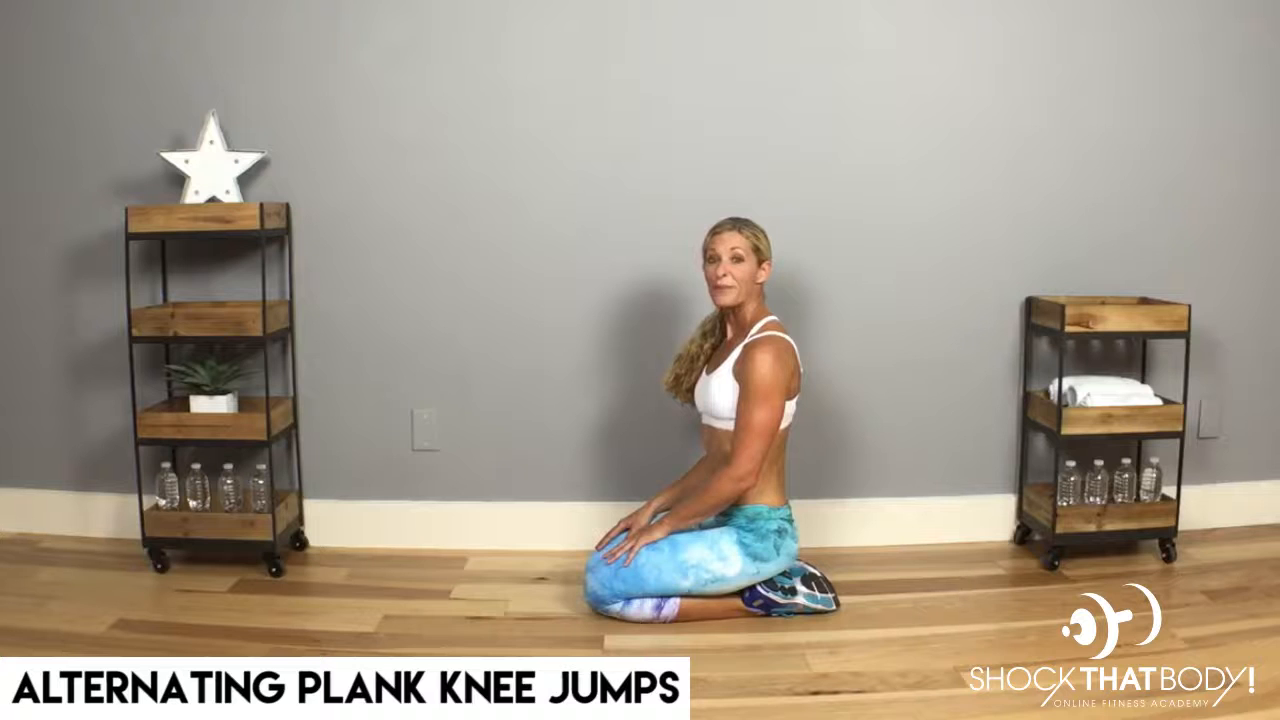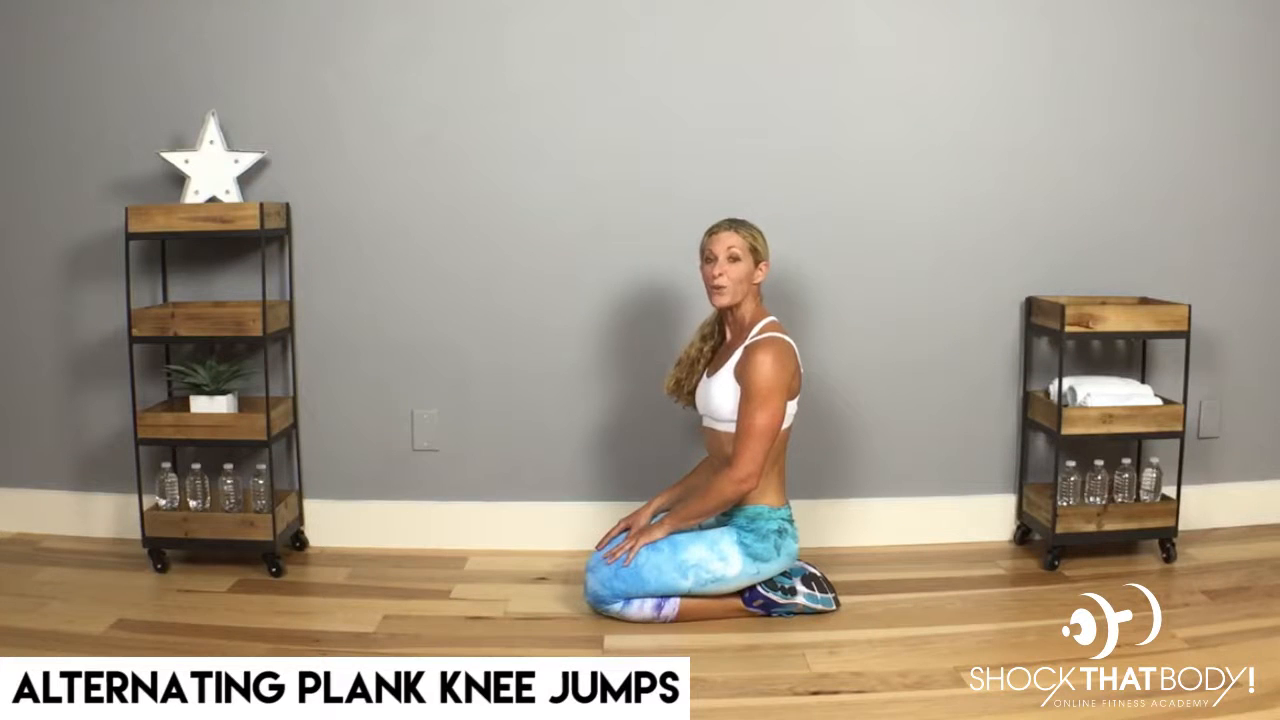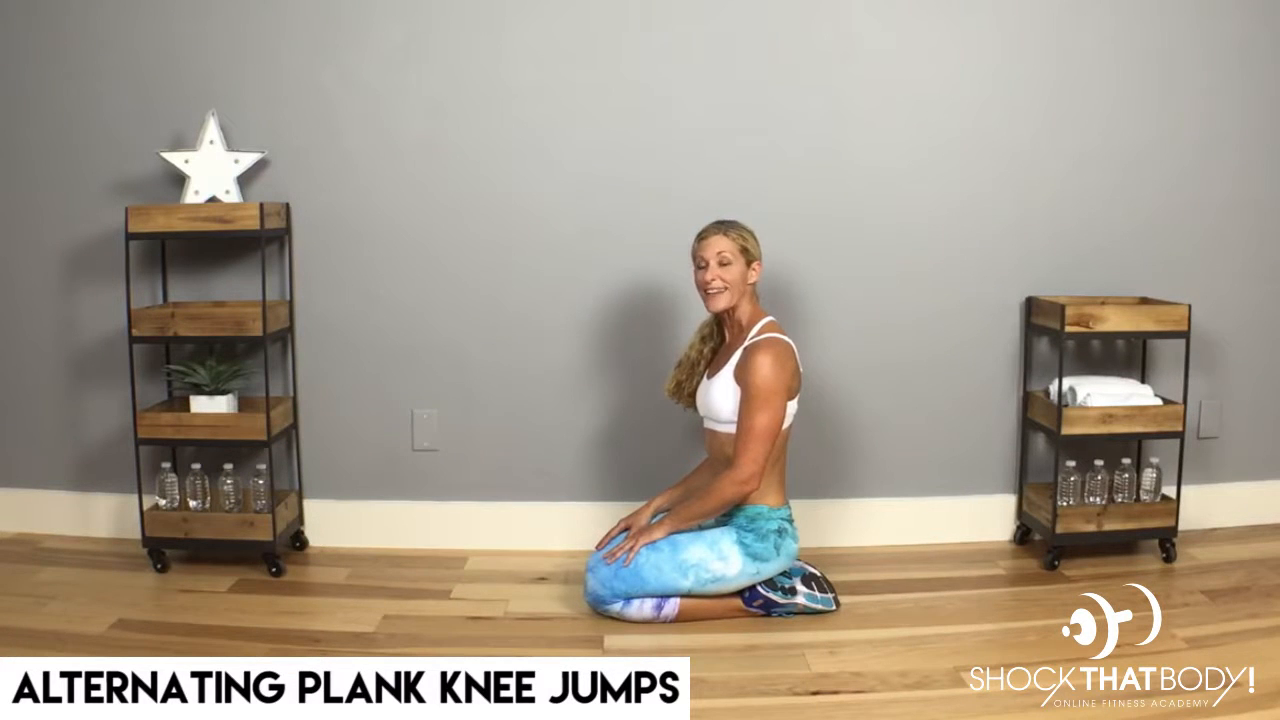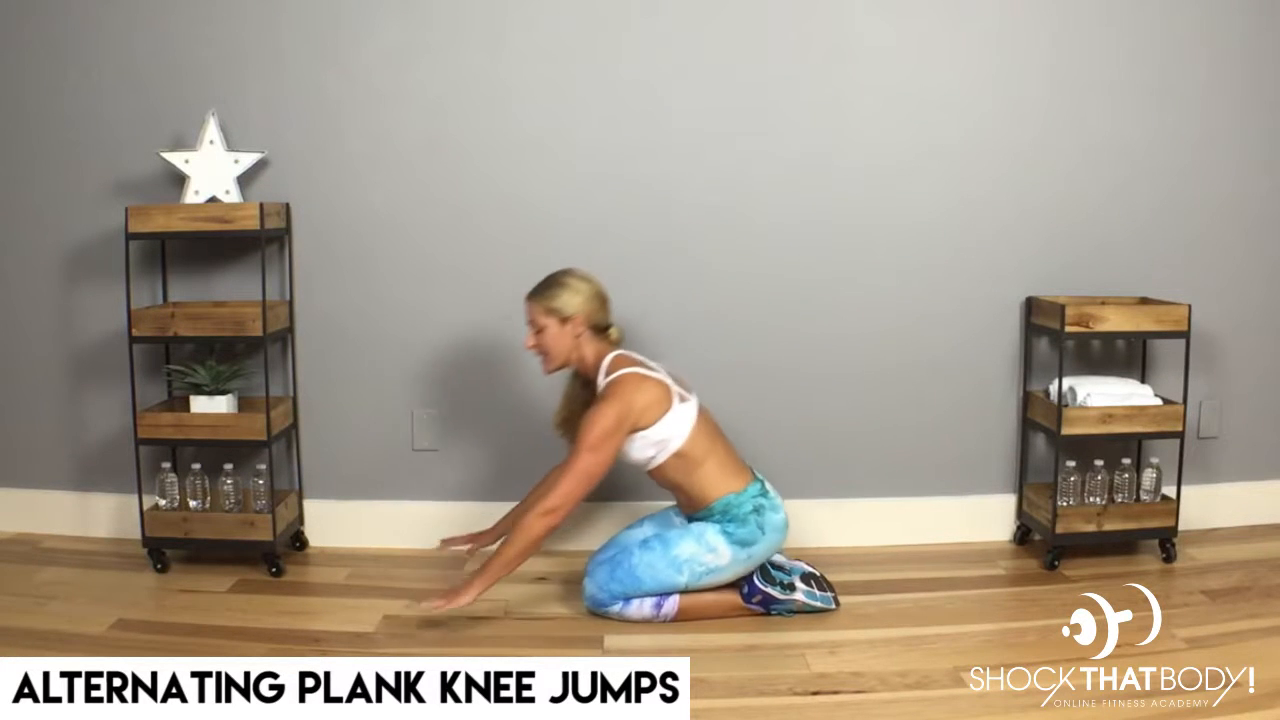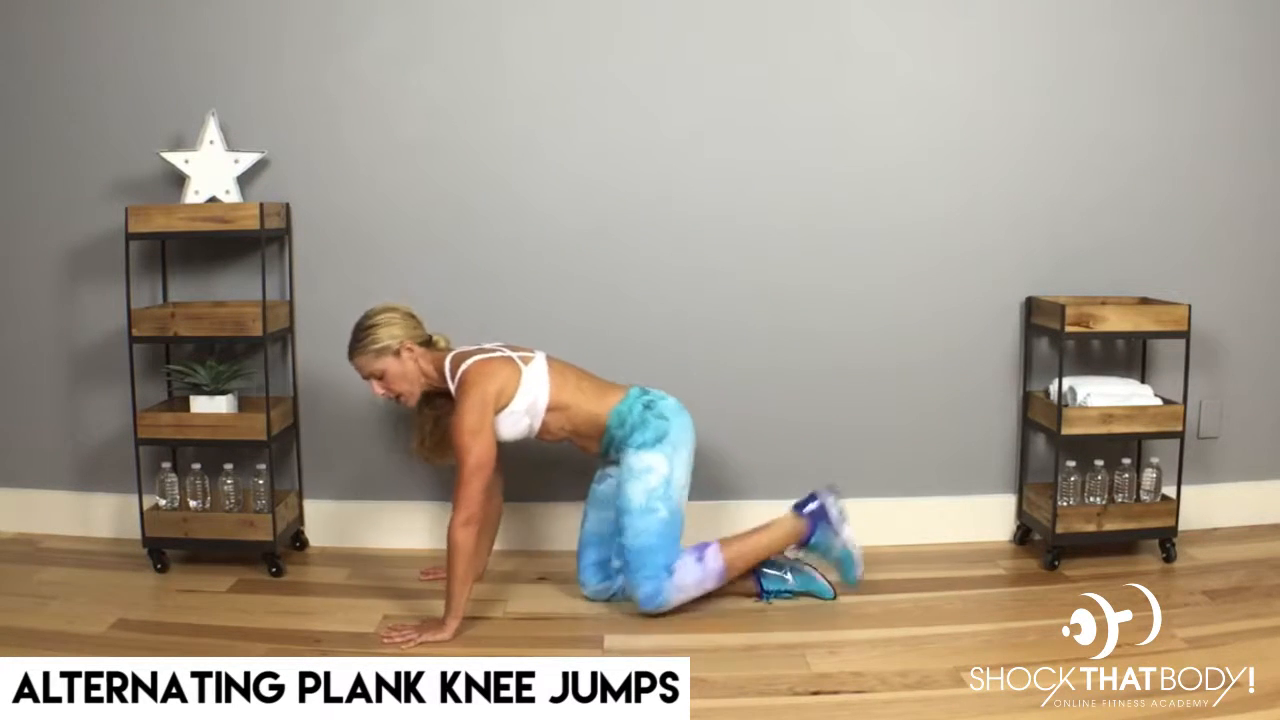
dt=1s
person 1, frame 1
left shoulder: (765, 351)
right shoulder: (724, 338)
left elbow: (741, 473)
left wrist: (664, 525)
right wrist: (653, 507)
left hip: (754, 532)
right hip: (726, 518)
left knee: (604, 584)
right knee: (605, 559)
left ankle: (760, 599)
right ankle: (771, 577)
person 1, frame 2
left shoulder: (766, 352)
right shoulder: (724, 341)
left elbow: (743, 475)
left wrist: (664, 525)
right wrist: (653, 507)
left hip: (756, 533)
right hip: (727, 518)
left knee: (604, 584)
right knee: (607, 558)
left ankle: (760, 599)
right ankle: (773, 578)
person 1, frame 3
left shoulder: (765, 353)
right shoulder: (722, 342)
left elbow: (744, 476)
left wrist: (664, 524)
right wrist: (653, 507)
left hip: (756, 533)
right hip: (727, 519)
left knee: (603, 584)
right knee: (609, 557)
left ankle: (758, 598)
right ankle: (768, 577)
person 1, frame 4
left shoulder: (621, 394)
right shoulder: (615, 373)
left elbow: (552, 508)
right elbow: (568, 471)
left wrist: (475, 585)
right wrist: (497, 530)
left hip: (741, 523)
right hip: (715, 515)
left knee: (602, 589)
right knee: (605, 568)
left ankle: (755, 594)
right ankle: (752, 570)
person 1, frame 5
left shoulder: (471, 391)
right shoulder: (462, 376)
left elbow: (466, 518)
right elbow: (490, 489)
left wrist: (448, 622)
right wrist: (473, 568)
left hip: (650, 427)
right hip: (624, 443)
left knee: (654, 590)
right knee: (599, 580)
left ankle: (805, 523)
right ankle: (761, 573)
